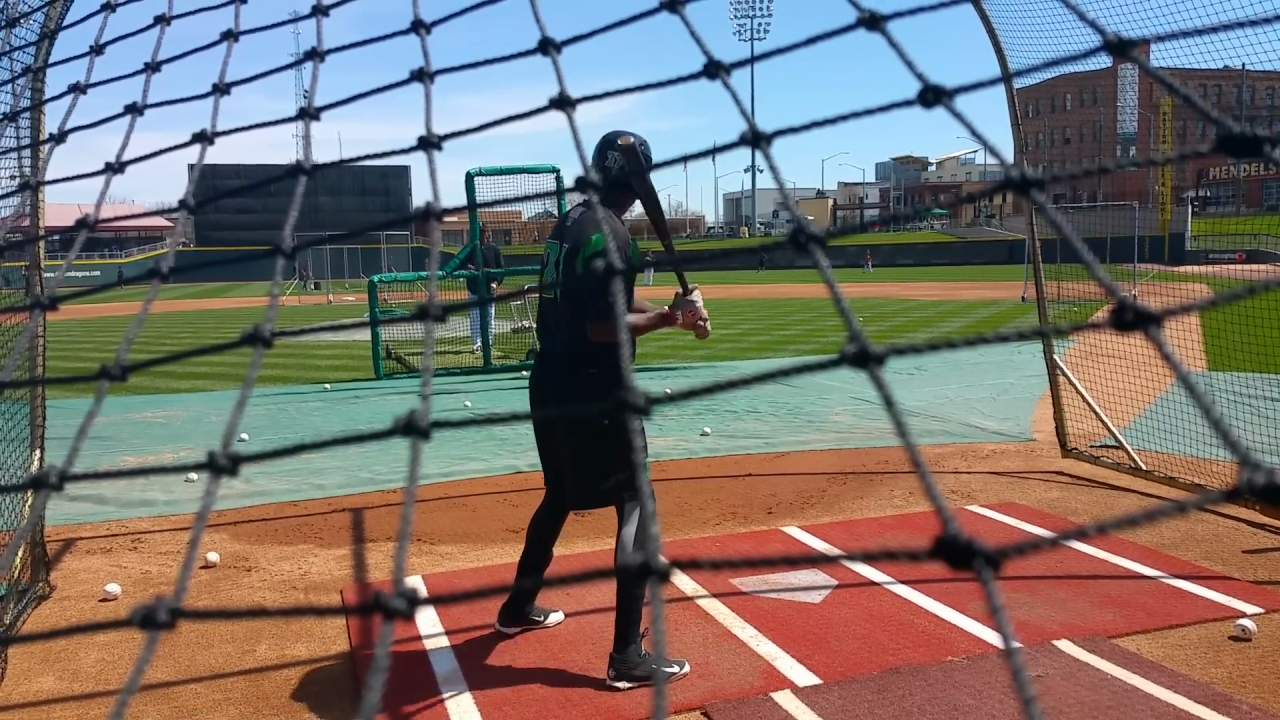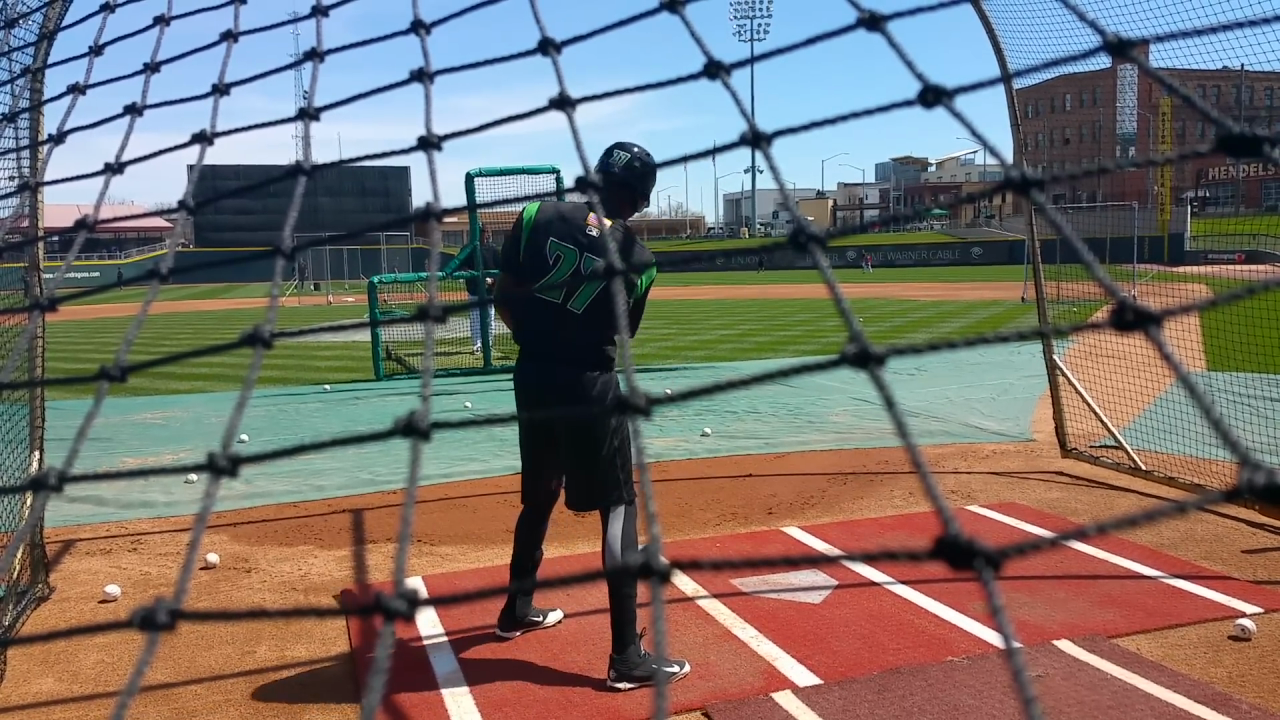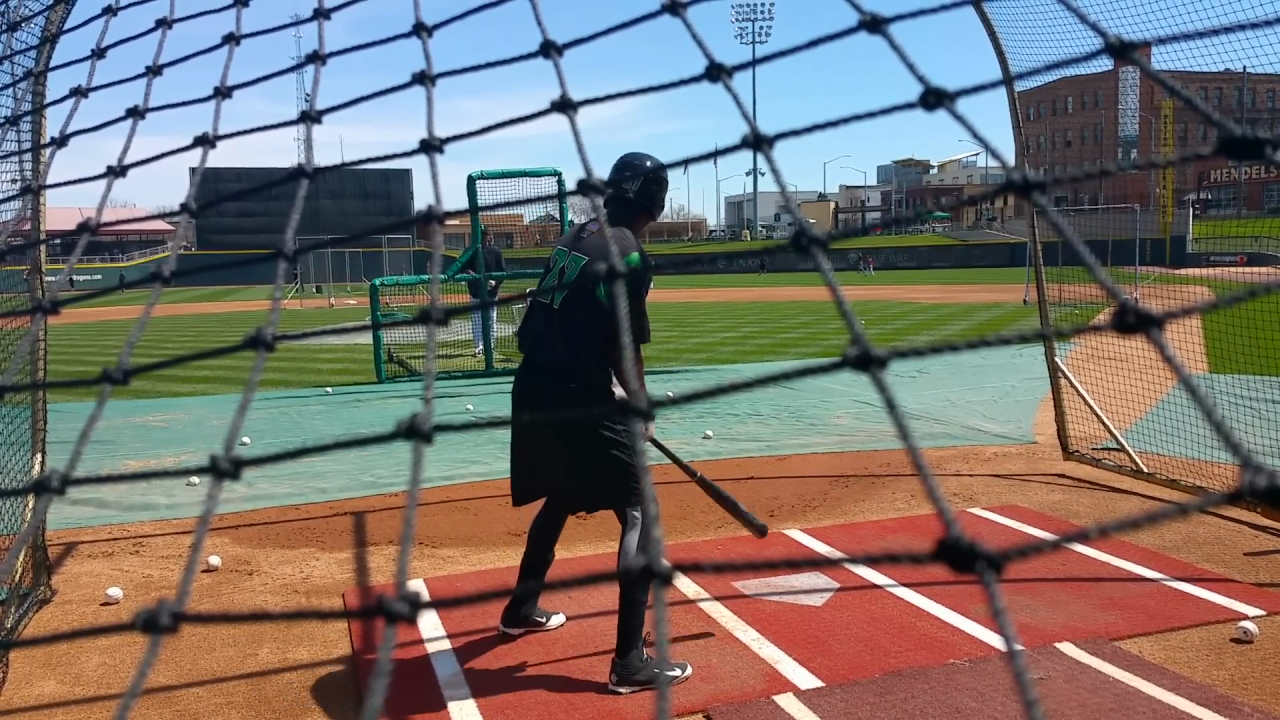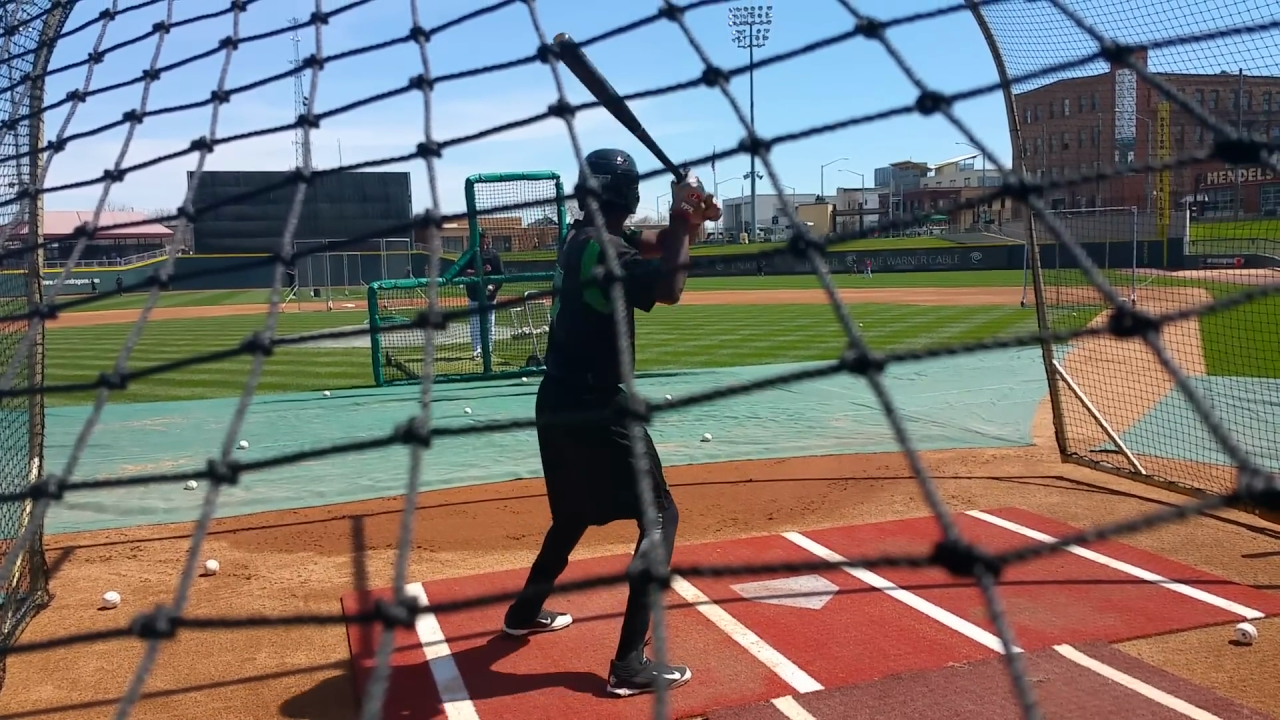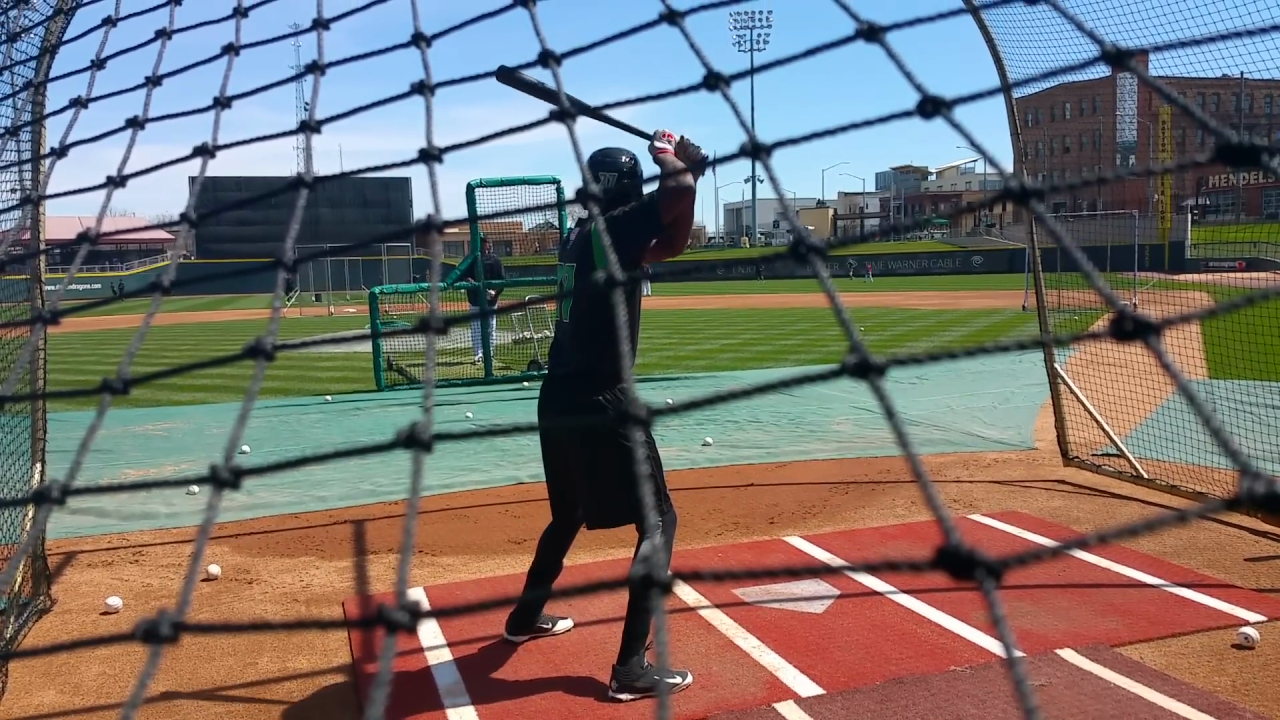
dt=0.5s
person 1, frame 1
left shoulder: (572, 220)
right shoulder: (606, 231)
right elbow: (605, 327)
left wrist: (671, 311)
right wrist: (670, 314)
left hip: (550, 376)
right hip: (592, 384)
left knee: (561, 495)
right knee: (635, 508)
left ankle: (518, 606)
right ankle: (628, 657)
person 1, frame 2
left shoulder: (539, 215)
right shoulder: (638, 260)
left elbow: (504, 298)
right elbow: (619, 330)
left hip: (533, 375)
right hip: (589, 384)
left knee: (538, 495)
right knee: (617, 508)
left ankle: (517, 609)
right ankle: (627, 657)
person 1, frame 3
left shoulder: (573, 238)
right shoulder: (630, 257)
right elbow: (626, 349)
left hip: (531, 386)
right hip: (579, 395)
left knee: (559, 498)
right knee: (639, 513)
left ankle: (521, 608)
right ankle: (629, 661)
person 1, frame 4
left shoulder: (582, 238)
right shoulder: (601, 247)
left elbow: (653, 248)
right elbow: (666, 291)
left wrist: (686, 218)
right wrist: (682, 222)
left hip: (559, 398)
right hip: (594, 405)
left knee: (577, 511)
right knee: (660, 516)
left ankle: (526, 610)
right ankle: (630, 663)
person 1, frame 5
left shoulder: (579, 237)
right shoulder: (611, 231)
left elbow: (672, 244)
right elbow: (680, 194)
left wrist: (686, 168)
right wrist: (670, 161)
left hip: (559, 397)
right hip: (600, 402)
left knee: (570, 512)
right knee: (658, 521)
left ankle: (526, 615)
right ankle: (631, 667)
